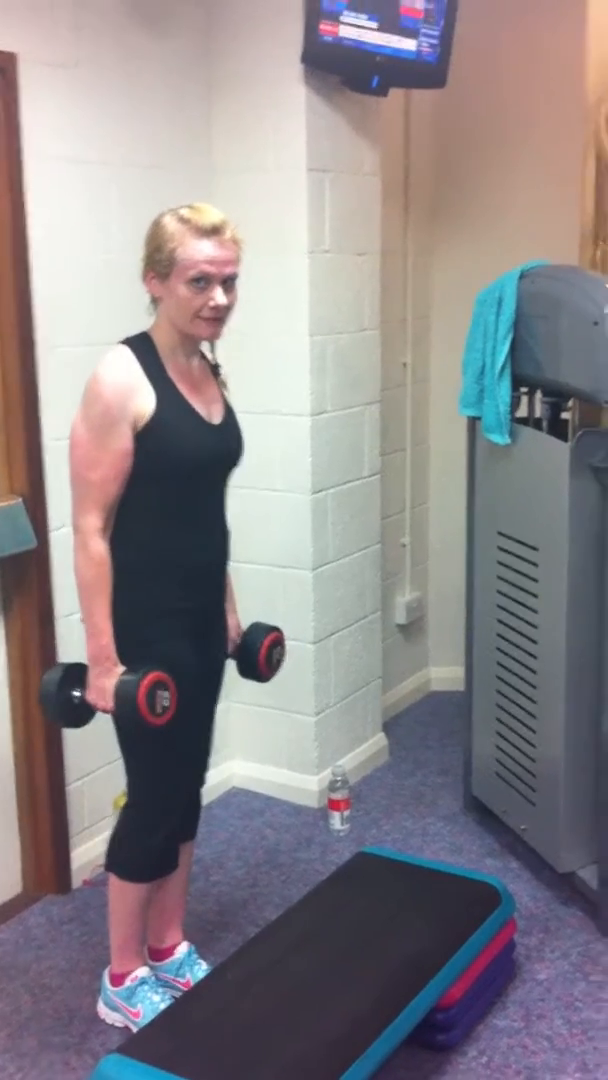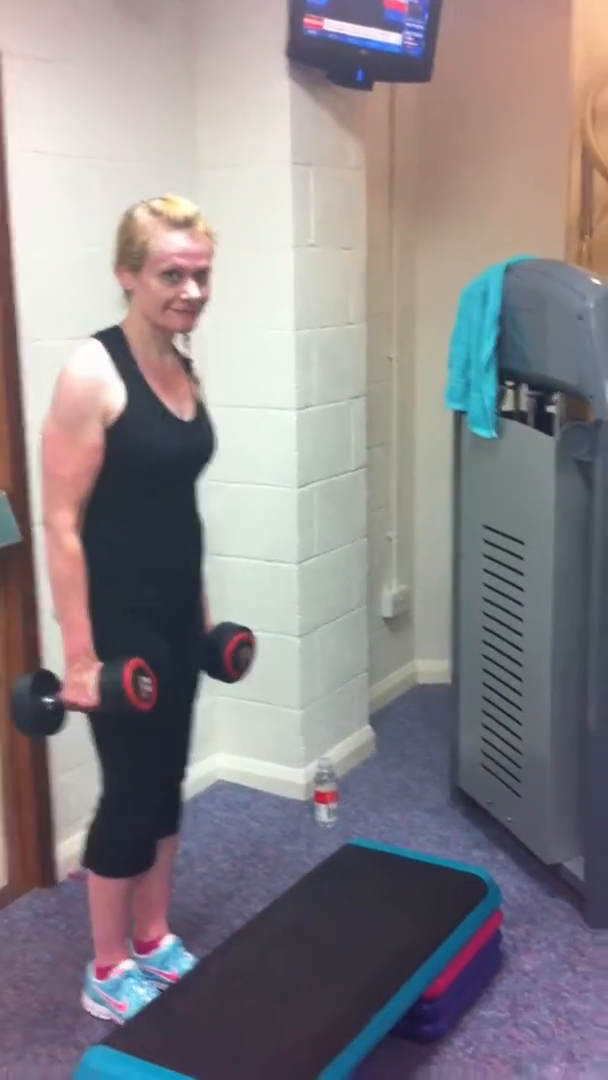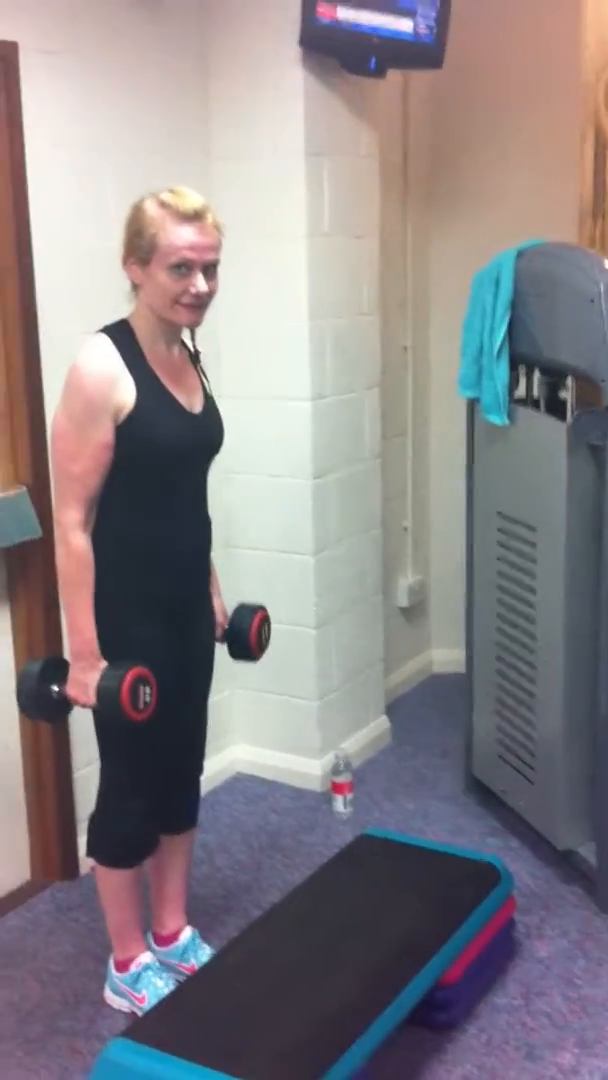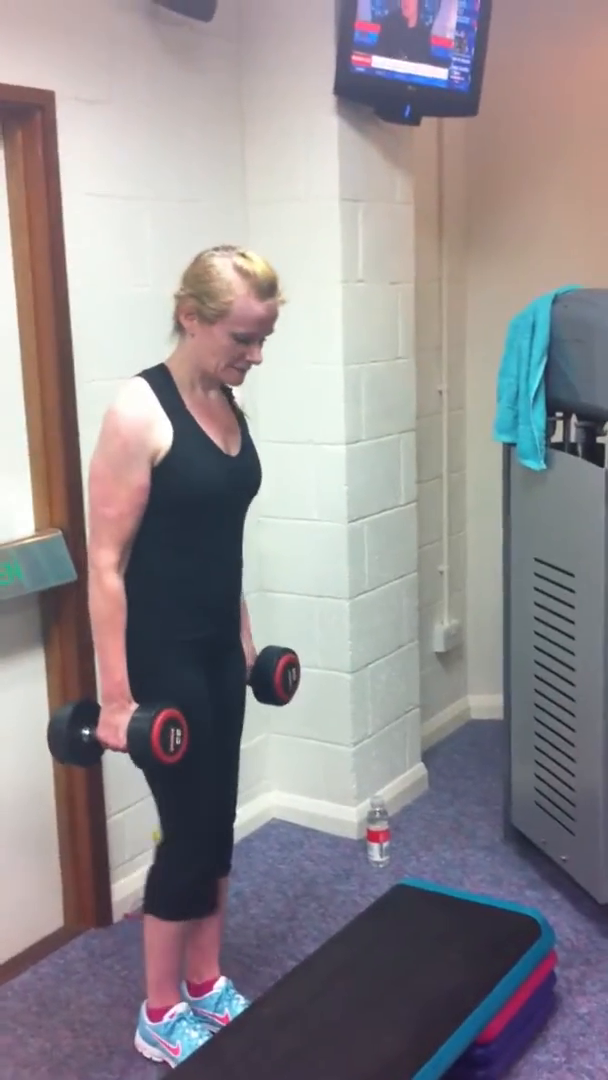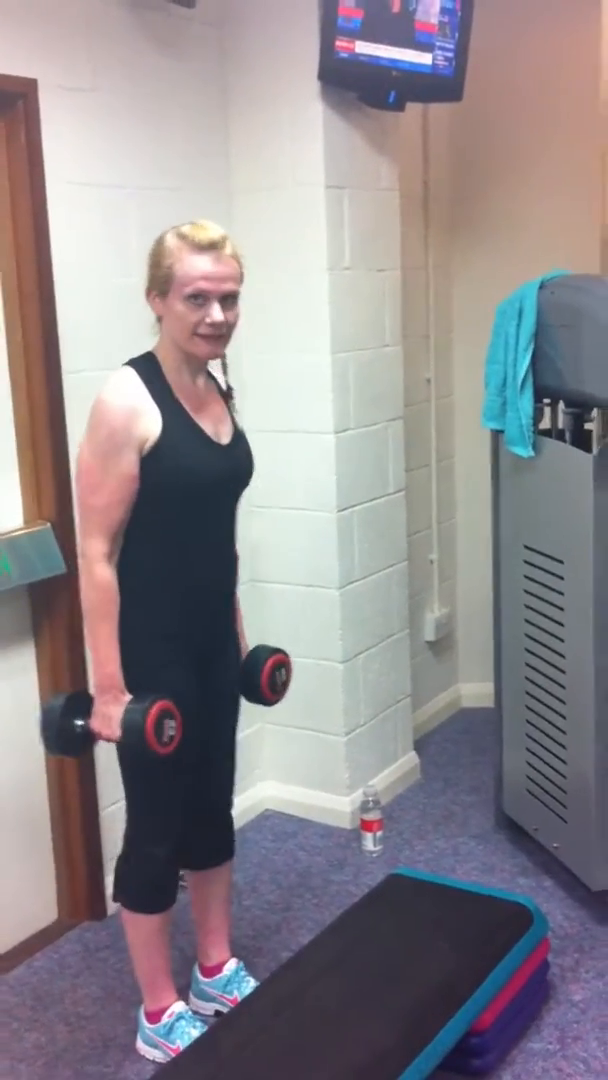
dt=1s
person 1, frame 1
left shoulder: (209, 371)
right shoulder: (120, 379)
right elbow: (90, 527)
left wrist: (228, 607)
right wrist: (102, 656)
left hip: (200, 616)
right hip: (145, 623)
left knee: (186, 785)
right knee: (155, 794)
left ankle: (169, 949)
right ankle: (122, 979)
person 1, frame 2
left shoulder: (182, 367)
right shoulder: (92, 374)
right elbow: (63, 523)
right wrist: (78, 653)
left hip: (178, 611)
right hip: (118, 618)
left knee: (165, 780)
right knee: (131, 789)
left ankle: (154, 942)
right ankle: (107, 972)
person 1, frame 3
left shoulder: (188, 358)
right shoulder: (101, 368)
right elbow: (72, 520)
left wrist: (212, 592)
right wrist: (83, 651)
left hip: (185, 607)
right hip: (126, 615)
left knee: (181, 771)
right knee: (132, 783)
left ankle: (174, 935)
right ankle: (128, 964)
person 1, frame 4
left shoulder: (227, 404)
right shoulder: (138, 411)
right elbow: (105, 563)
left wrist: (244, 635)
right wrist: (115, 693)
left hip: (217, 647)
right hip: (160, 656)
left knee: (217, 819)
right knee: (190, 830)
left ankle: (207, 985)
right ankle: (160, 1015)
person 1, frame 5
left shoulder: (218, 391)
right shoulder: (126, 401)
right elbow: (97, 555)
left wrist: (239, 632)
right wrist: (108, 685)
left hip: (213, 643)
right hip: (151, 652)
left knee: (211, 806)
right knee: (157, 824)
left ankle: (218, 973)
right ankle: (159, 1014)
